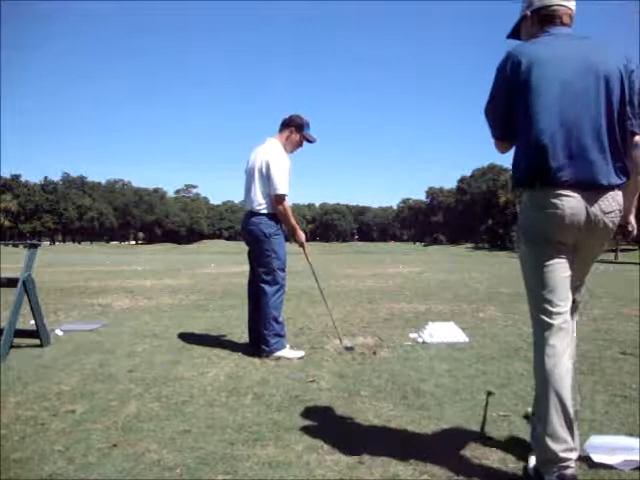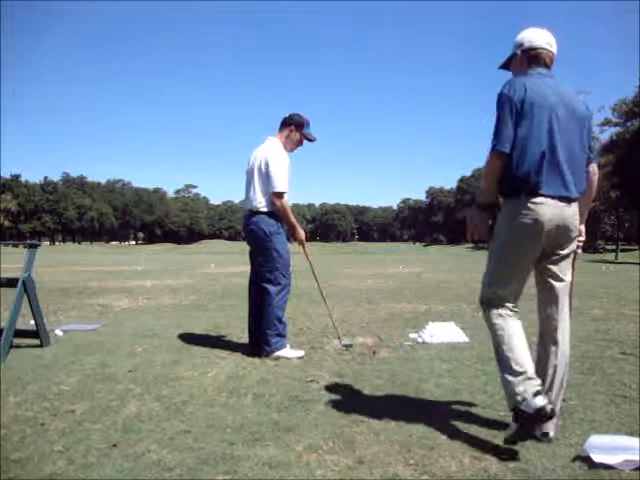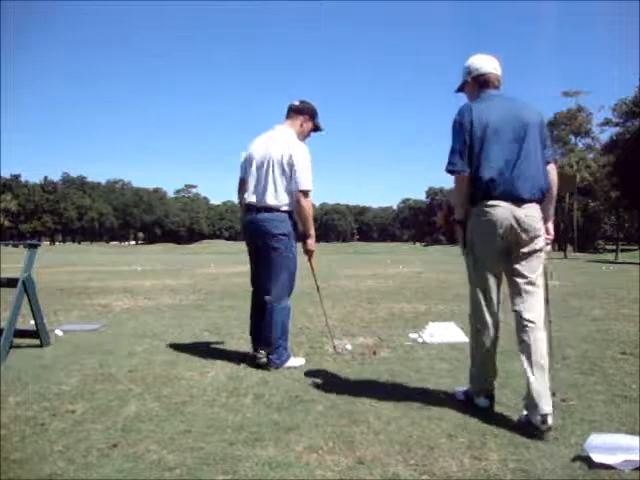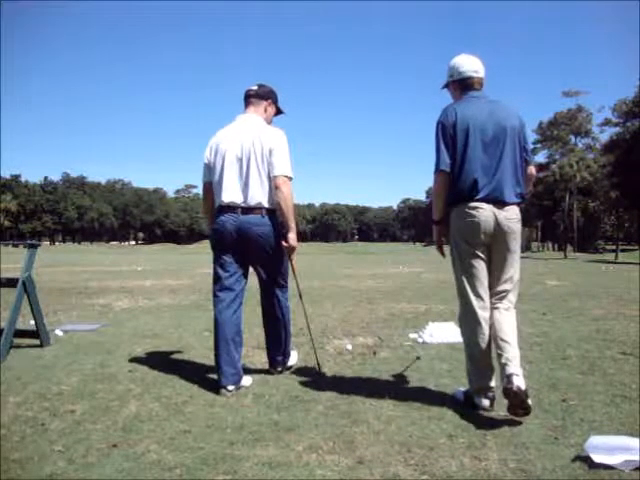
dt=0.7s
person 1, frame 1
left shoulder: (519, 58)
left elbow: (502, 141)
left hip: (548, 202)
left knee: (552, 324)
right knee: (567, 311)
right ankle: (551, 415)
person 1, frame 2
left shoulder: (516, 89)
right shoulder: (577, 103)
left elbow: (500, 158)
right elbow: (592, 171)
left wrist: (480, 207)
left hip: (527, 208)
right hip: (567, 212)
left knee: (497, 302)
right knee: (557, 316)
left ankle: (529, 396)
right ankle: (545, 416)
person 1, frame 3
left shoulder: (468, 113)
right shoulder: (532, 114)
left elbow: (461, 177)
right elbow: (551, 172)
left wrist: (460, 221)
right wrist: (548, 219)
left hip: (488, 214)
right hip: (530, 214)
left knee: (485, 309)
right knee: (531, 311)
left ankle: (481, 390)
right ankle: (540, 408)
person 1, frame 4
left shoulder: (451, 115)
right shoulder: (512, 116)
left elbow: (443, 175)
right elbow: (530, 173)
left wrist: (437, 221)
left hip: (468, 214)
right hip: (508, 215)
left knee: (475, 305)
right knee: (503, 301)
left ankle: (481, 389)
right ankle: (513, 377)
person 2, frame 1
left shoulder: (259, 151)
right shoulder: (278, 156)
right elbow: (279, 202)
right wrist: (296, 230)
left hip: (252, 220)
right hip: (267, 224)
left knee: (259, 283)
right knee: (273, 283)
left ankle: (259, 340)
right ankle: (273, 344)
person 2, frame 2
left shoulder: (261, 150)
right shoulder: (277, 154)
right elbow: (277, 200)
right wrist: (295, 228)
left hip: (254, 220)
right hip: (268, 223)
left knee: (260, 283)
right knee: (277, 282)
left ankle: (258, 340)
right ankle: (273, 343)
person 2, frame 3
left shoulder: (257, 143)
right shoulder: (297, 148)
left elbow: (241, 188)
right elbow: (302, 198)
right wrist: (310, 234)
left hip: (252, 219)
right hip: (278, 222)
left knee: (260, 288)
right knee: (278, 291)
left ankle: (260, 347)
right ankle: (277, 356)
person 2, frame 4
left shoulder: (218, 138)
right shoulder: (272, 135)
left elbow: (208, 192)
right elbow: (281, 185)
left wrist: (214, 227)
right wrist: (291, 229)
left hip: (225, 221)
right hip: (262, 221)
left knee: (227, 297)
right knee: (274, 292)
left ankle: (229, 376)
right ankle: (279, 358)
